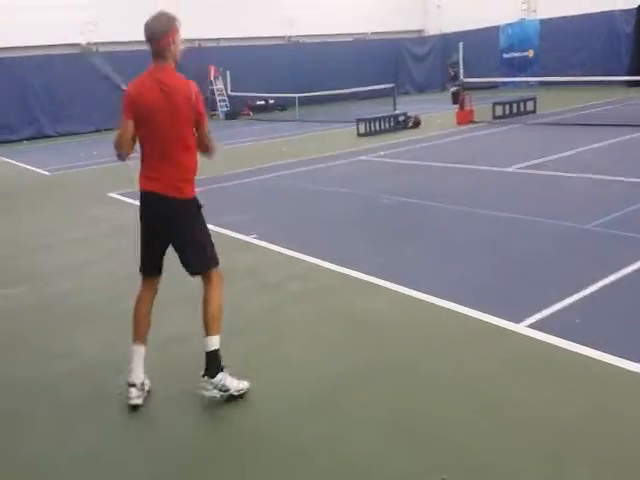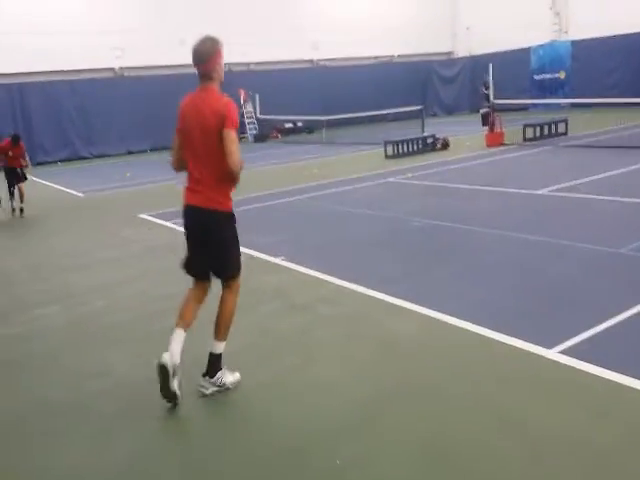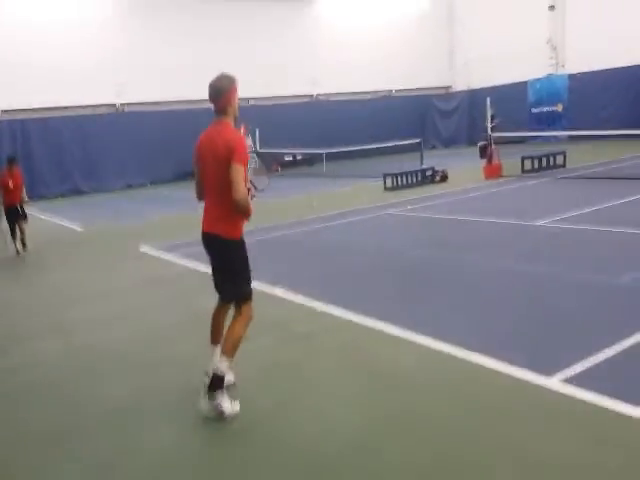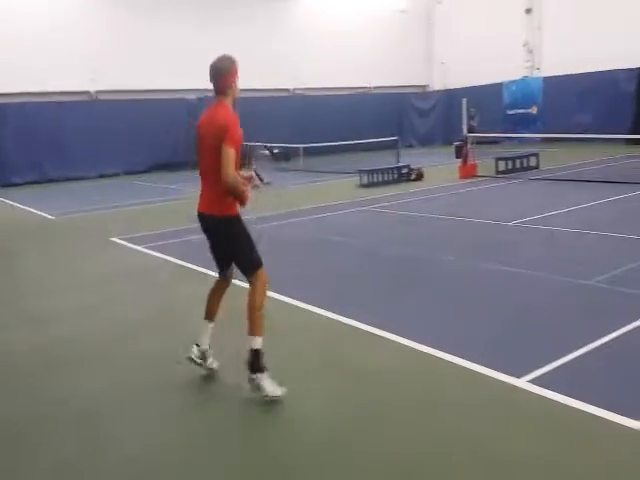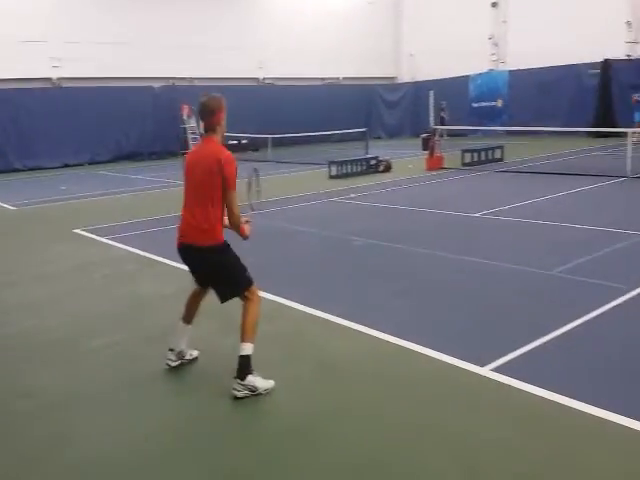
dt=0.3s
person 1, frame 1
left shoulder: (134, 90)
right shoulder: (188, 89)
left elbow: (122, 149)
right elbow: (208, 148)
left hip: (150, 196)
right hip: (180, 198)
left knee: (149, 282)
right knee: (211, 277)
left ankle: (136, 379)
right ankle: (213, 371)
person 1, frame 2
left shoulder: (185, 107)
right shoulder: (226, 107)
left elbow: (177, 162)
right elbow: (234, 165)
right wrist: (232, 176)
left hip: (192, 206)
right hip: (217, 208)
left knee: (199, 285)
right knee: (231, 284)
left ankle: (172, 356)
right ankle: (213, 371)
person 1, frame 3
left shoulder: (203, 140)
right shoulder: (236, 141)
right elbow: (239, 196)
right wrist: (248, 208)
left hip: (209, 231)
right hip: (228, 234)
left knee: (225, 299)
right knee: (243, 310)
left ankle: (216, 371)
right ankle: (214, 389)
person 1, frame 4
left shoulder: (206, 118)
right shoulder: (228, 121)
right elbow: (227, 178)
left wrist: (236, 180)
right wrist: (242, 191)
left hip: (207, 211)
right hip: (223, 213)
left knee: (224, 276)
right knee: (259, 280)
left ankle: (203, 348)
right ankle: (256, 370)
person 1, frame 5
left shoulder: (192, 155)
right shoulder: (225, 158)
right elbow: (232, 212)
left wrist: (229, 222)
right wrist: (240, 228)
left hip: (185, 241)
right hip: (209, 243)
left knee: (203, 285)
right knee: (251, 296)
left ankle: (177, 350)
right ankle: (244, 376)
